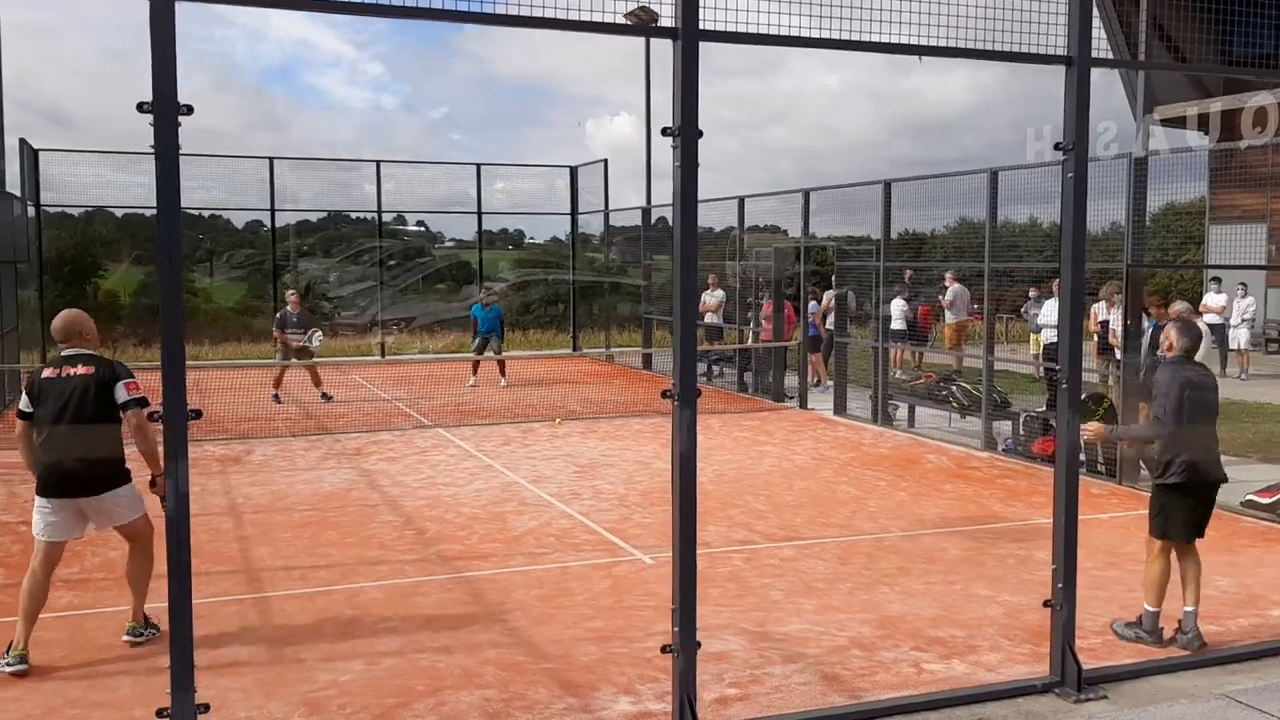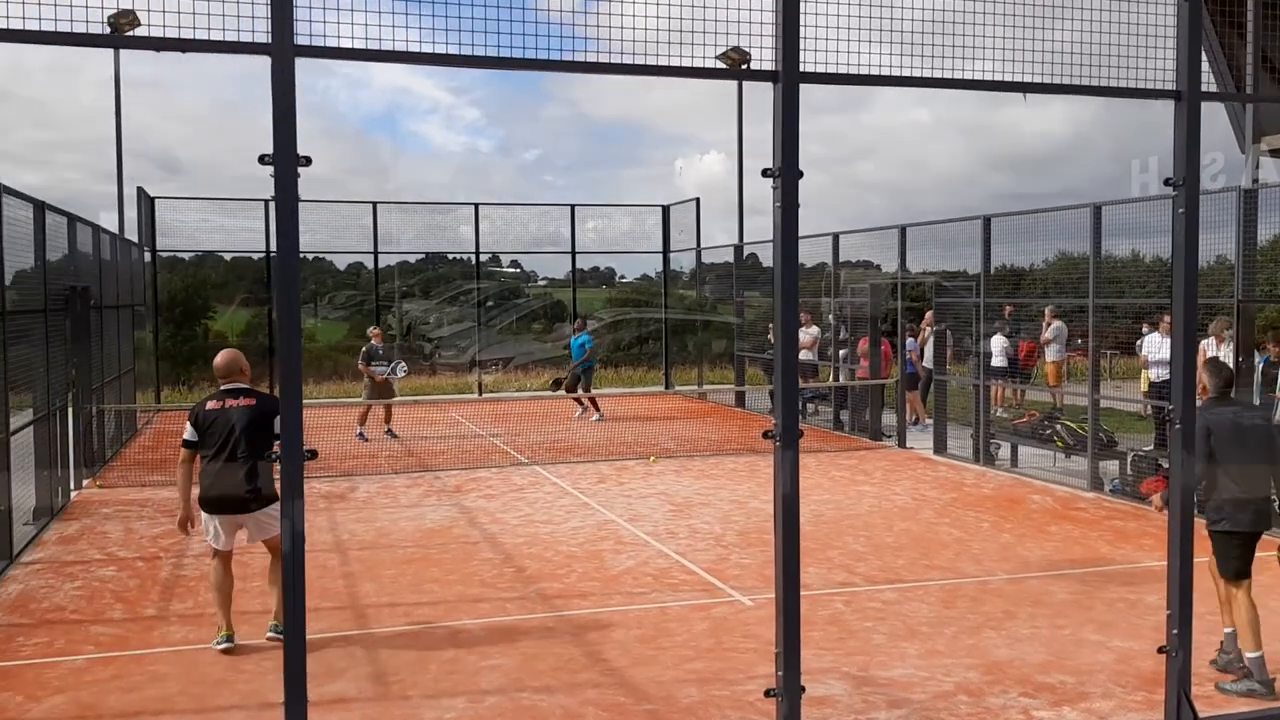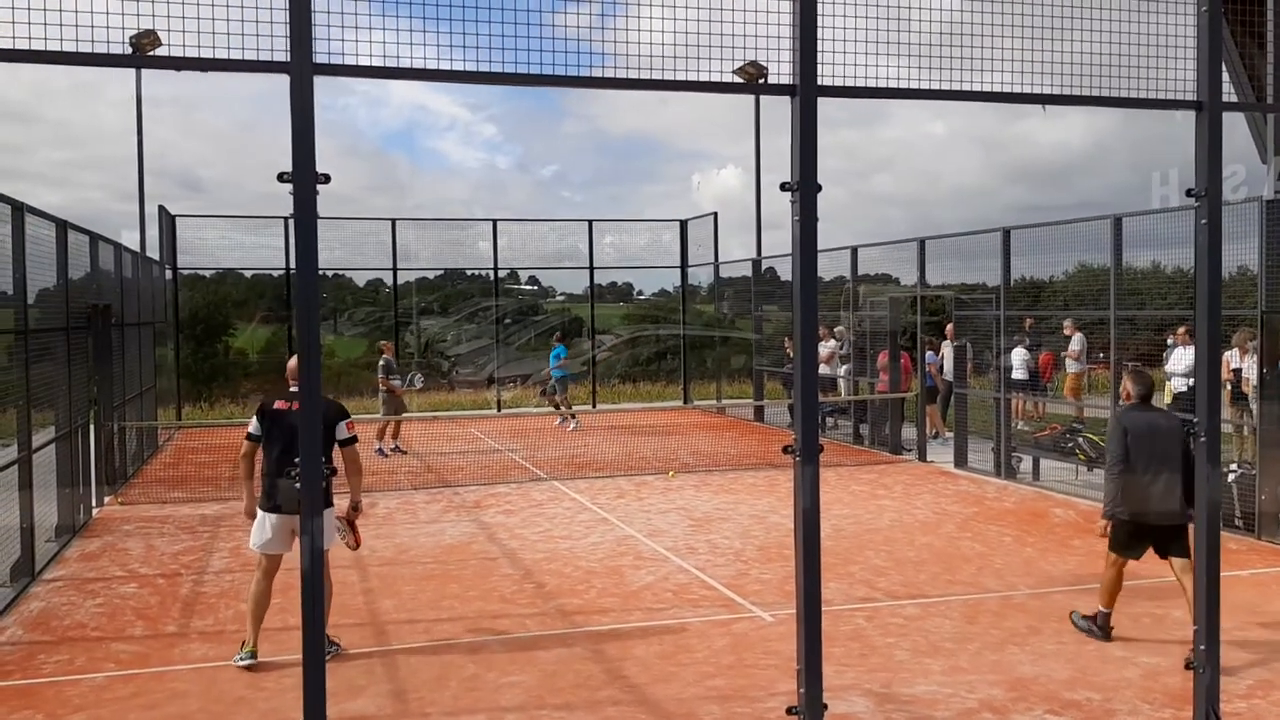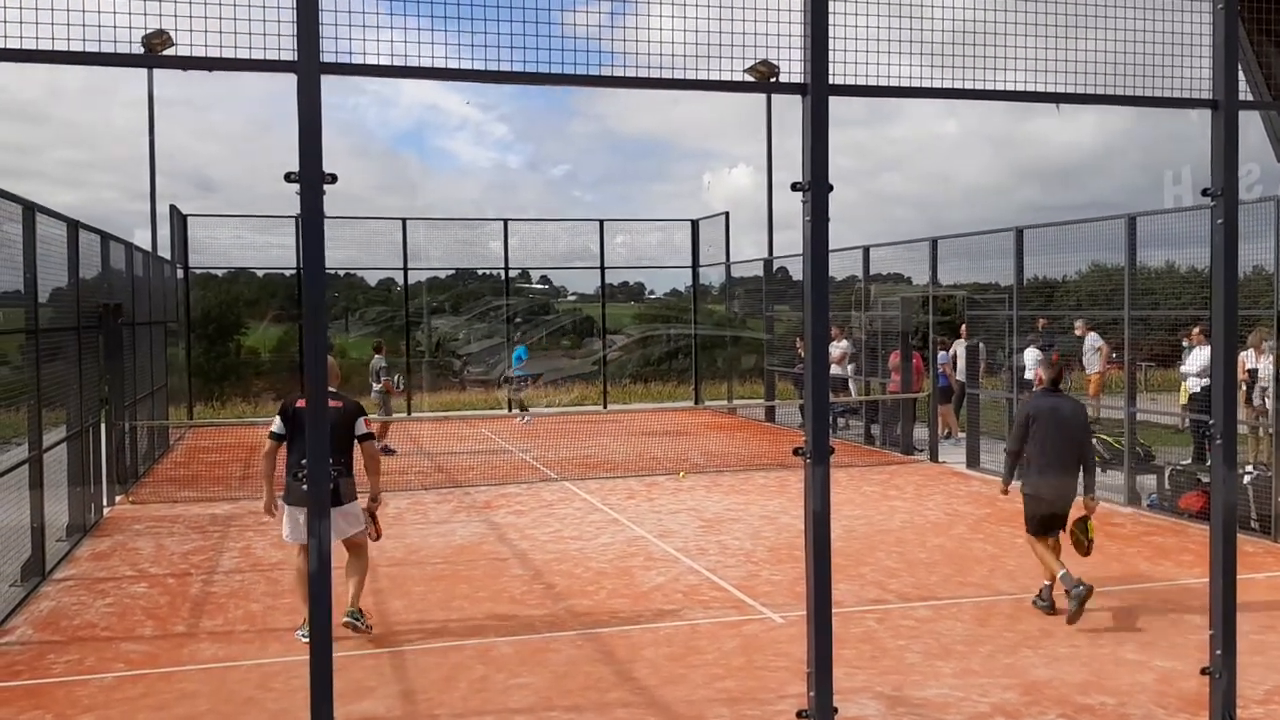
dt=0.7s
person 1, frame 1
left shoulder: (38, 379)
right shoulder: (113, 372)
right elbow: (140, 426)
left wrist: (41, 478)
right wrist: (158, 473)
left hip: (55, 485)
right hip: (107, 479)
left knee: (41, 564)
right knee: (141, 539)
right ankle: (137, 623)
person 1, frame 2
left shoulder: (201, 409)
right shoulder: (269, 404)
left elbow: (185, 461)
left wrist: (184, 506)
left hip: (214, 500)
right hip: (256, 498)
left knee: (220, 559)
right knee: (279, 551)
left ankle: (225, 631)
right ankle: (278, 621)
person 1, frame 3
left shoulder: (267, 408)
right shoulder: (334, 410)
left elbow: (246, 455)
right elbow: (352, 459)
left wrist: (249, 496)
right wrist: (355, 498)
left hip: (274, 503)
left knee: (264, 572)
right knee: (320, 569)
left ankle: (250, 645)
right ankle: (320, 641)
person 1, frame 4
left shoulder: (290, 406)
right shoulder: (352, 408)
left elbow: (268, 452)
right elbow: (370, 454)
left wrist: (268, 493)
right wrist: (375, 492)
left hip: (298, 494)
right hip: (339, 495)
left knee: (304, 554)
right knee: (358, 550)
left ankle: (311, 623)
right ankle: (353, 609)
person 2, frame 1
left shoulder: (1169, 372)
right shoulder: (1205, 376)
left elbow: (1162, 425)
left wrist: (1109, 432)
right wrist: (1130, 433)
left hip: (1179, 473)
right hip: (1207, 471)
left knee: (1158, 548)
right knee: (1186, 547)
left ankle: (1148, 626)
right ankle: (1189, 629)
person 2, frame 2
left shoulder: (1203, 417)
left elbow: (1198, 473)
left wrist: (1166, 497)
left hip: (1227, 512)
left knee: (1236, 589)
right knee: (1220, 569)
right ankle: (1231, 651)
person 2, frame 3
left shoulder: (1121, 420)
right shoulder: (1171, 421)
left elbow: (1116, 470)
right elbow: (1189, 468)
left wrist: (1107, 513)
right wrist: (1180, 502)
left hip: (1136, 509)
right hip: (1174, 511)
left knee: (1115, 562)
right knee: (1184, 572)
left ankle: (1100, 622)
person 2, frame 4
left shoulder: (1030, 405)
right shoulder: (1077, 408)
left elbow: (1015, 447)
right elbow: (1087, 454)
left wrist: (1006, 479)
right wrist: (1089, 493)
left hip: (1037, 485)
right hip: (1067, 487)
left knee: (1038, 541)
right knee: (1052, 538)
left ankle: (1076, 587)
right ankle: (1046, 596)
